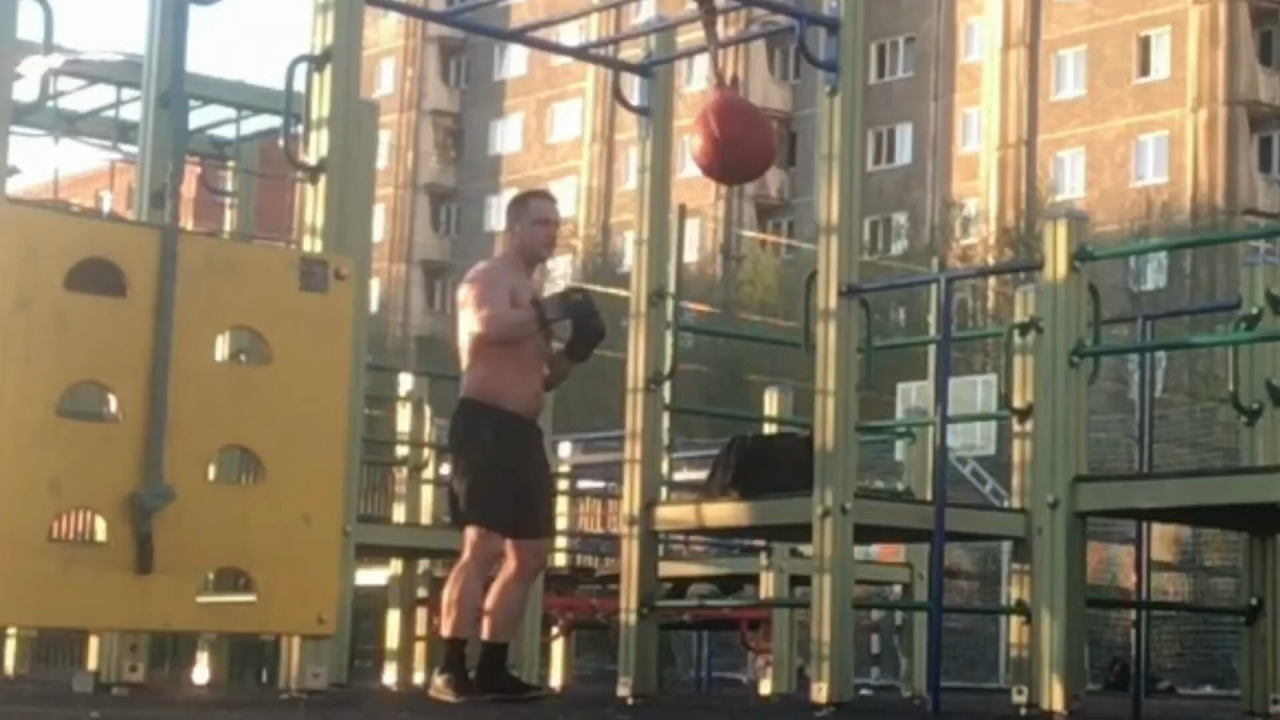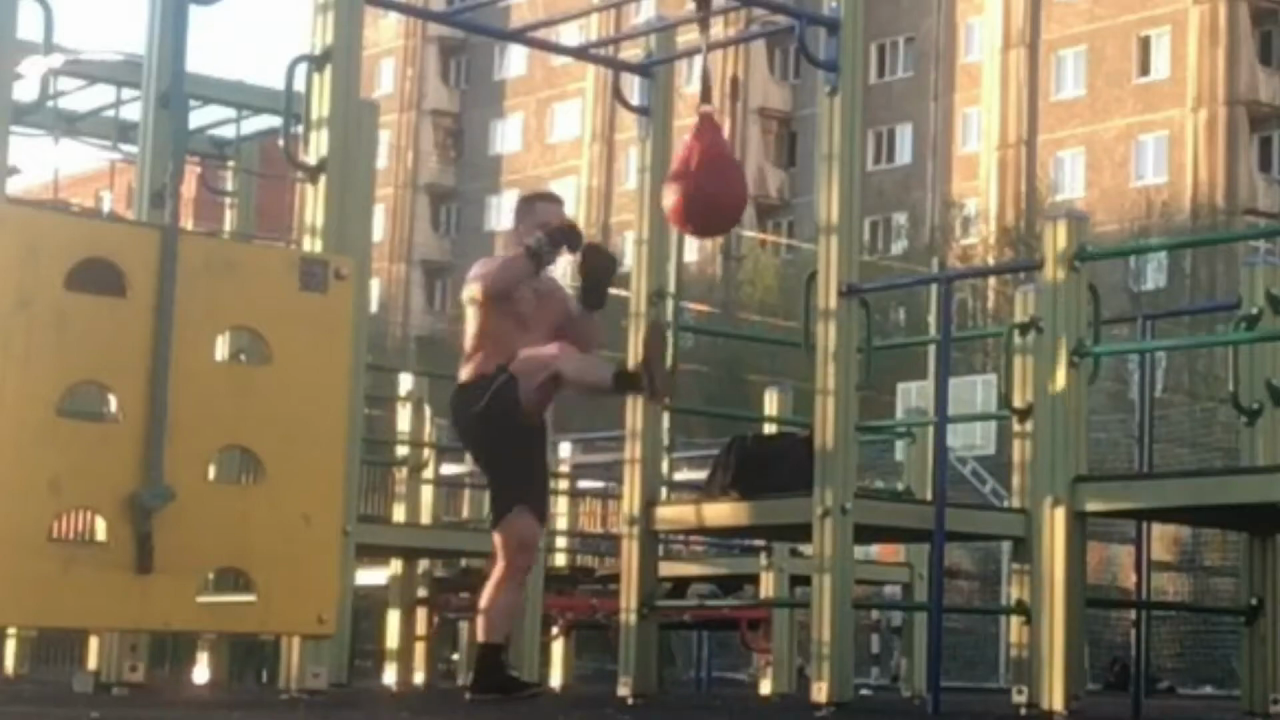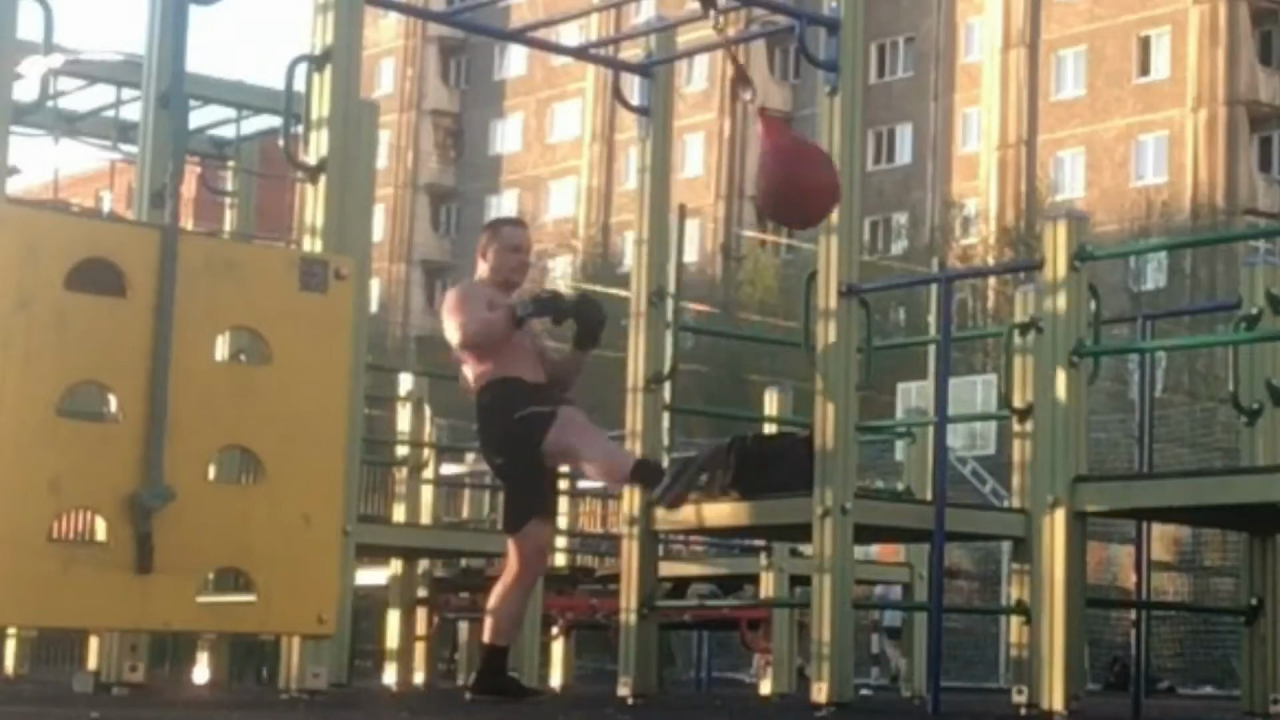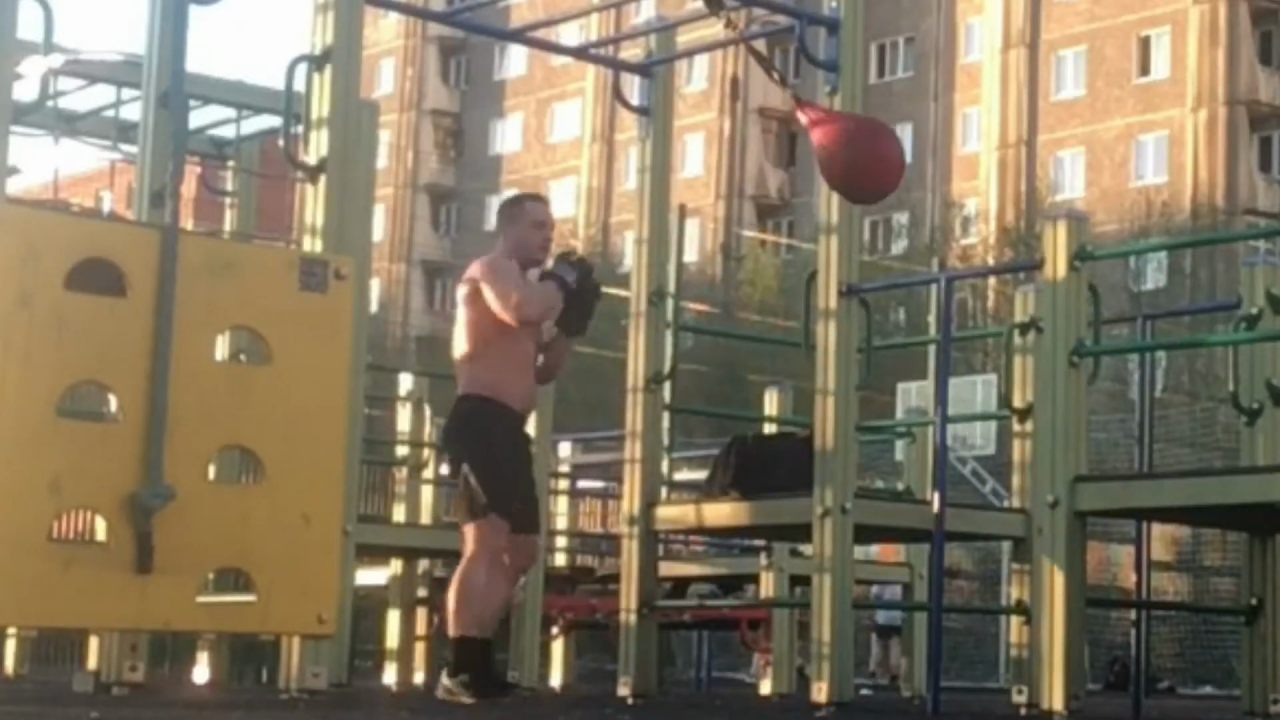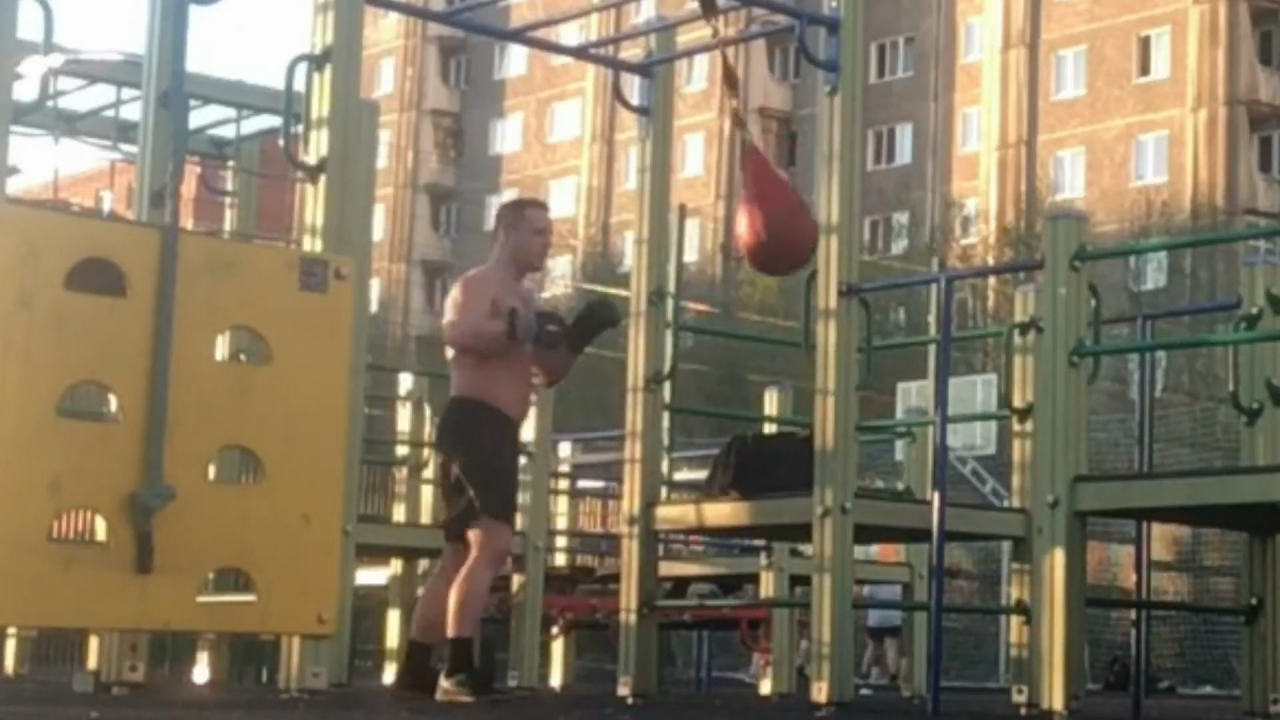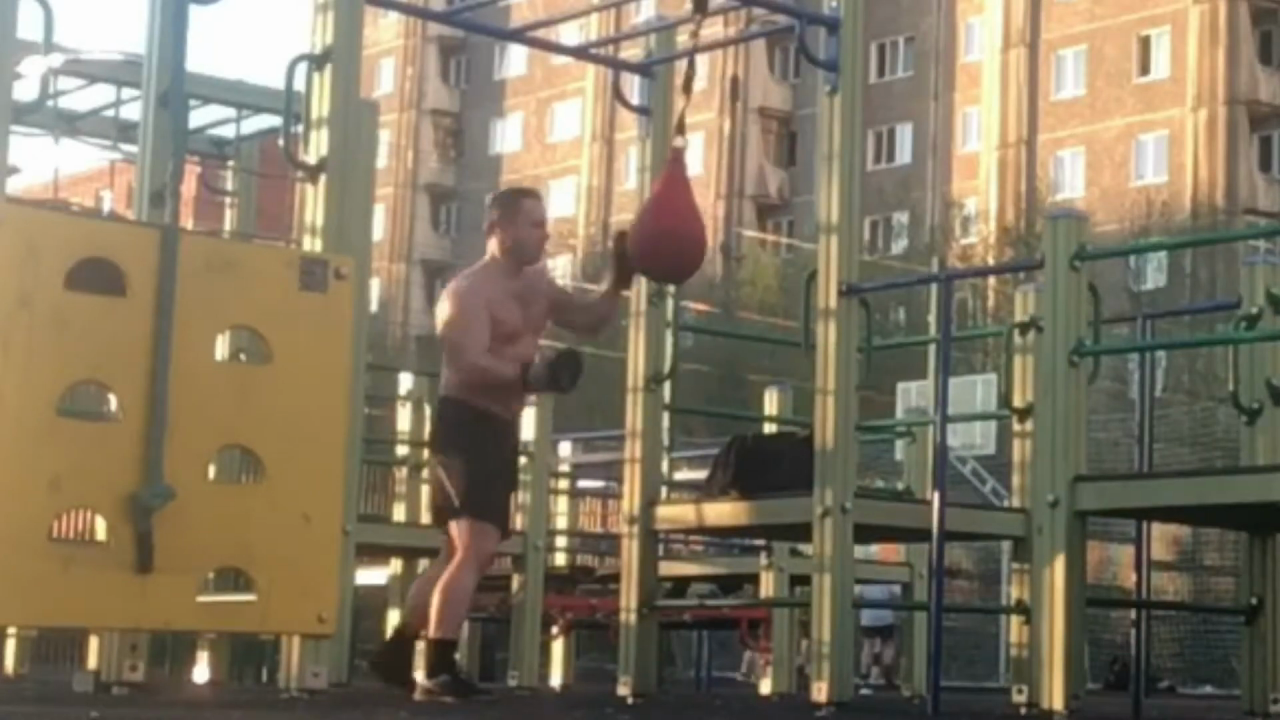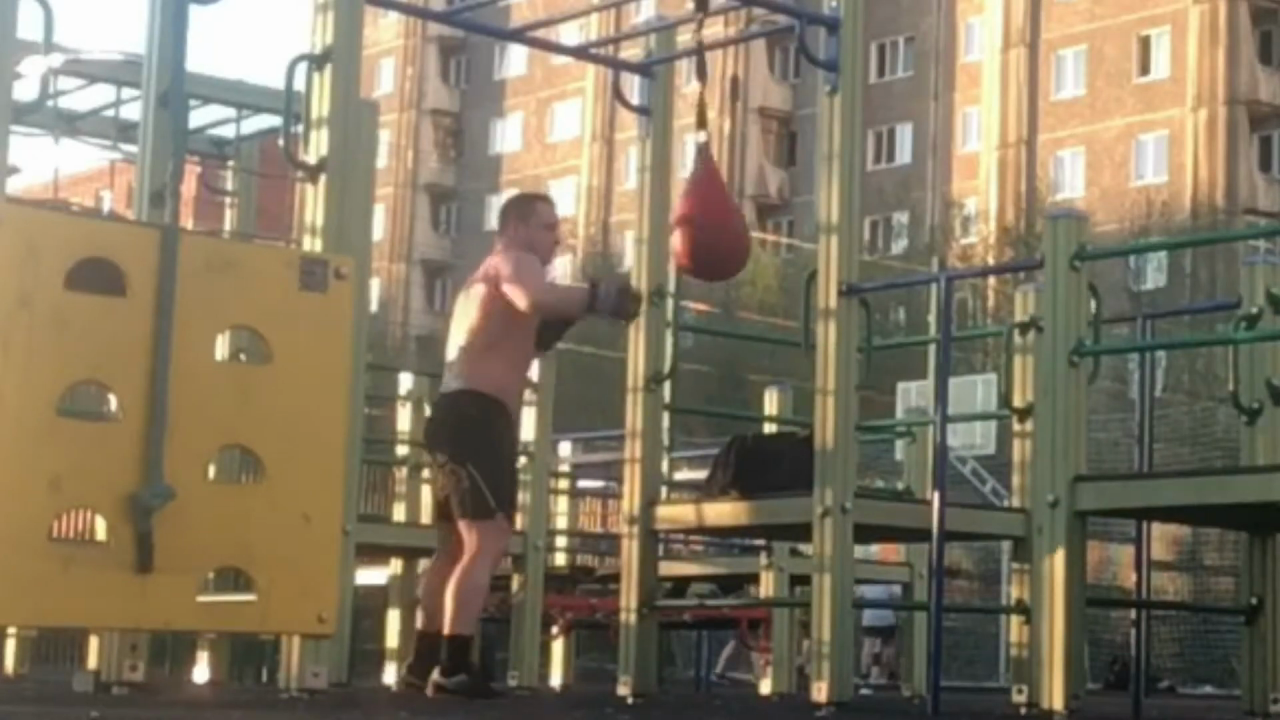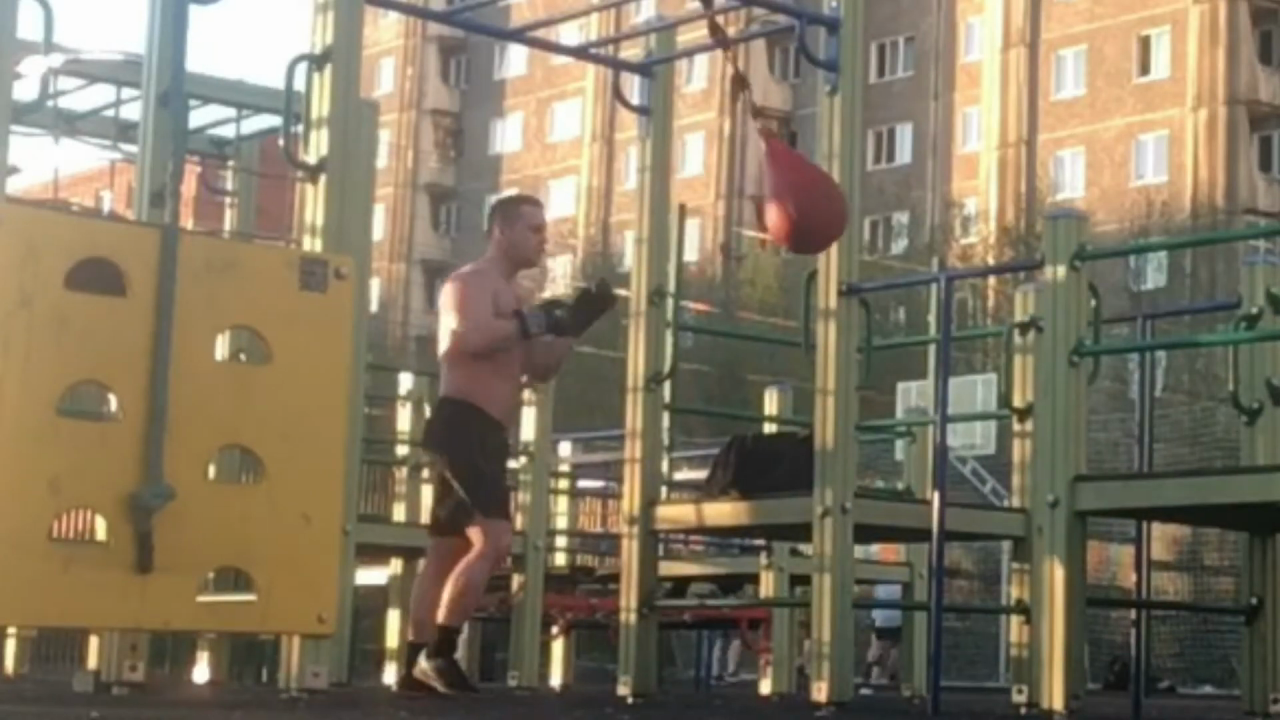
dt=0.3s
person 1, frame 1
left shoulder: (536, 296)
right shoulder: (486, 278)
right elbow: (488, 326)
left wrist: (569, 354)
right wrist: (549, 311)
left hip: (523, 433)
right hip: (483, 426)
left knee: (529, 555)
right knee: (481, 549)
left ankle: (491, 670)
right ankle: (449, 670)
person 1, frame 2
left shoulder: (552, 292)
right shoulder: (491, 269)
left elbow: (588, 345)
right elbow: (481, 294)
left wrist: (593, 297)
right wrist: (538, 249)
left hip: (518, 421)
right hip: (484, 404)
left knee: (519, 548)
right knee: (554, 355)
left ankle: (488, 672)
right ankle: (640, 380)
person 1, frame 3
left shoulder: (518, 321)
right shoulder: (463, 295)
left elbow: (559, 379)
right elbow: (467, 338)
left wrist: (584, 340)
right wrist: (531, 310)
left hip: (523, 430)
right hip: (509, 406)
left knee: (528, 558)
right knee: (578, 428)
left ankle: (490, 673)
right ankle: (651, 479)
person 1, frame 4
left shoulder: (517, 288)
right shoulder: (490, 271)
left elbow: (544, 372)
right elbow: (529, 310)
left wrist: (570, 322)
right wrist: (564, 280)
left hip: (505, 430)
right hip: (482, 423)
left knee: (518, 554)
right knee: (487, 544)
left ankle: (476, 664)
right ankle: (459, 670)
person 1, frame 5
left shoulder: (516, 300)
right shoulder: (480, 284)
left elbow: (545, 372)
right elbow: (455, 334)
left wrist: (578, 334)
right wrist: (522, 323)
left hip: (495, 434)
right hip: (474, 428)
left knee: (462, 555)
right knee: (492, 545)
left ankle: (417, 671)
right ankle: (458, 671)
person 1, frame 6
left shoulder: (533, 284)
right shoulder: (473, 287)
left elbow: (590, 321)
right elbow: (470, 364)
left wrist: (619, 281)
right wrist: (537, 373)
left hip: (498, 434)
right hip: (466, 427)
left knee: (471, 551)
right knee: (477, 547)
left ankle: (395, 654)
right ankle: (438, 672)
person 1, frame 7
left shoulder: (487, 281)
right shoulder: (510, 262)
right elbow: (540, 300)
left wrist: (540, 336)
right wrist: (600, 296)
left hip: (457, 419)
right hip: (476, 421)
left knee: (457, 546)
right knee: (488, 542)
left ankle: (425, 664)
right ankle: (453, 667)
person 1, frame 8
left shoulder: (504, 294)
right shoulder: (472, 281)
left elbow: (540, 369)
right elbow: (467, 341)
left wrist: (575, 318)
right wrist: (533, 322)
left hip: (482, 434)
right hip: (463, 428)
left knee: (447, 552)
right knee: (493, 542)
left ankle: (418, 667)
right ankle: (439, 655)
